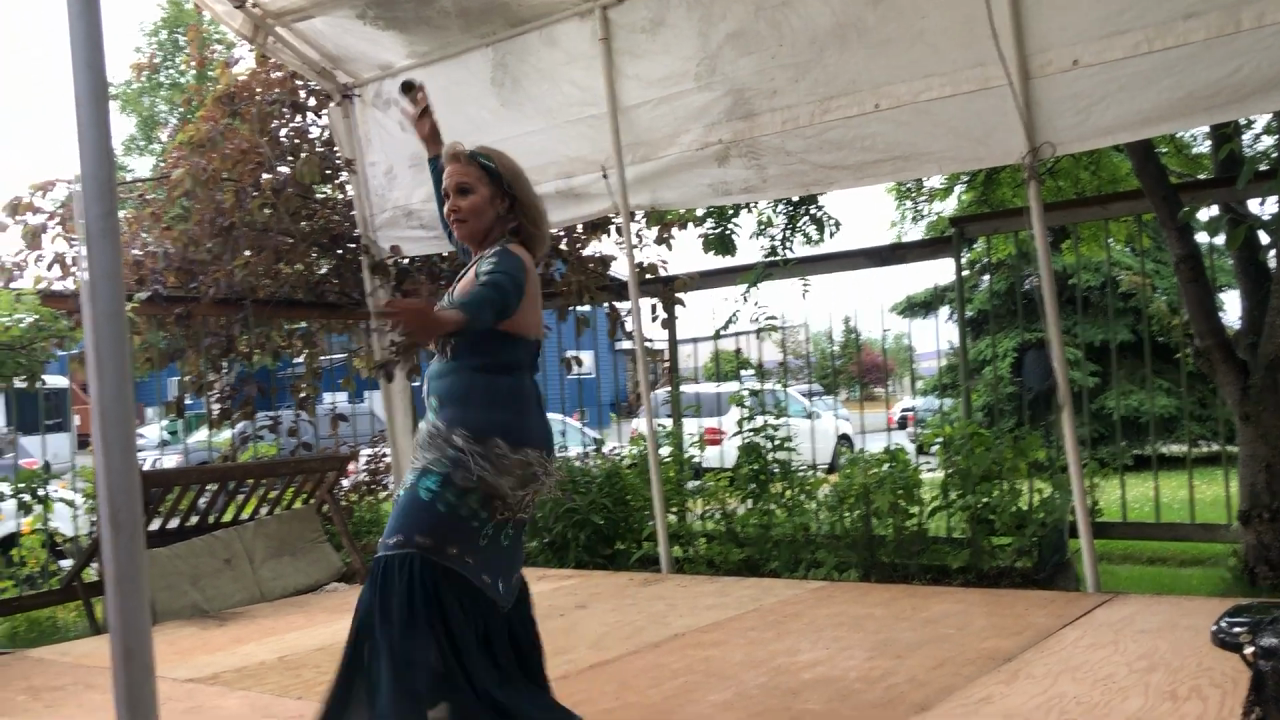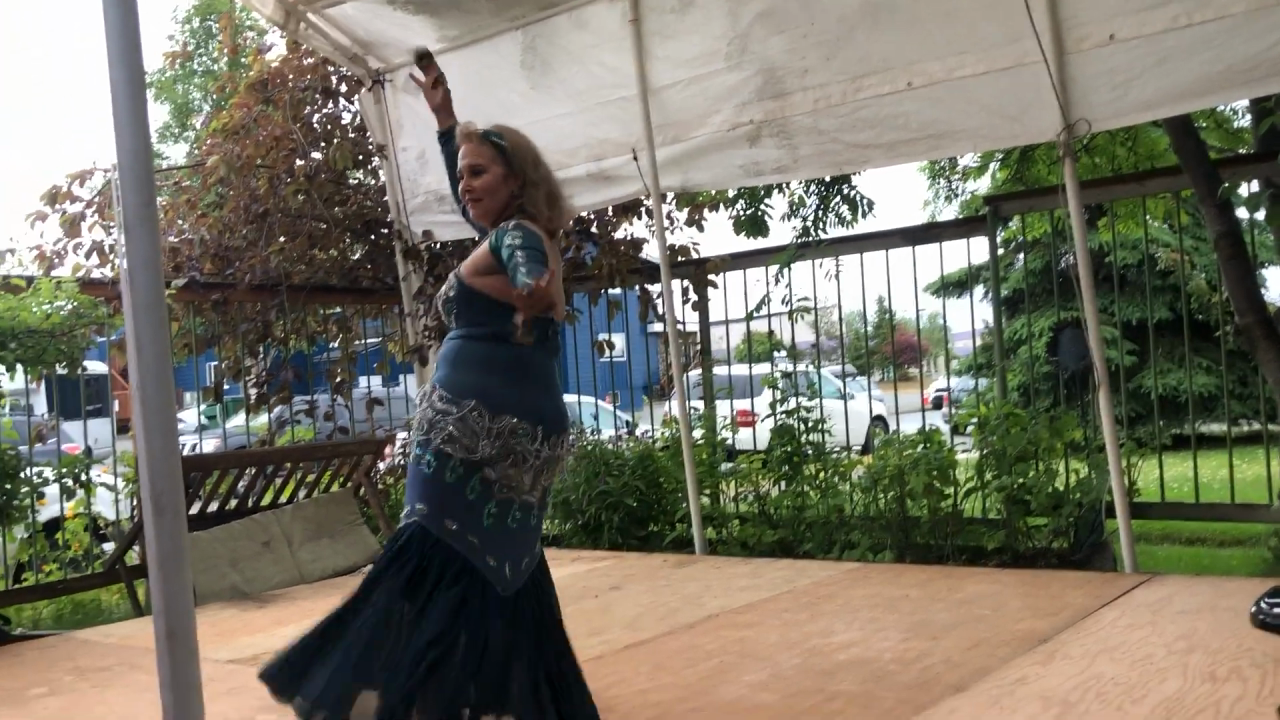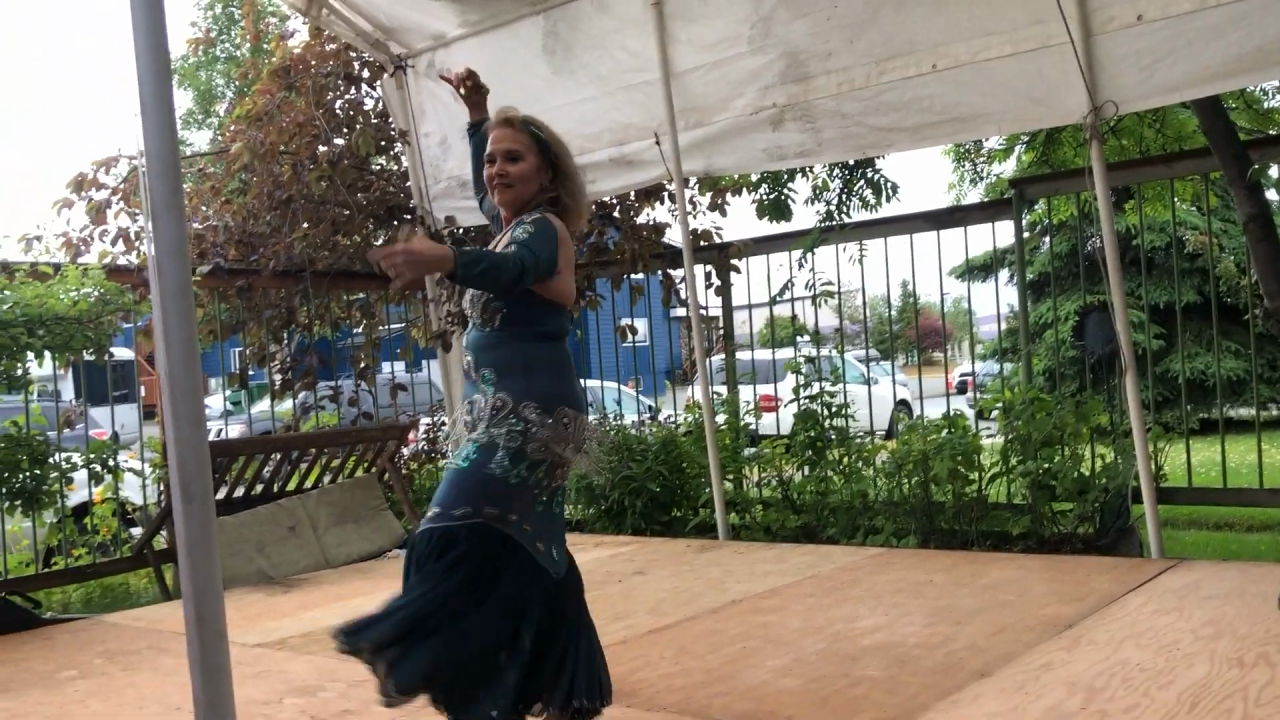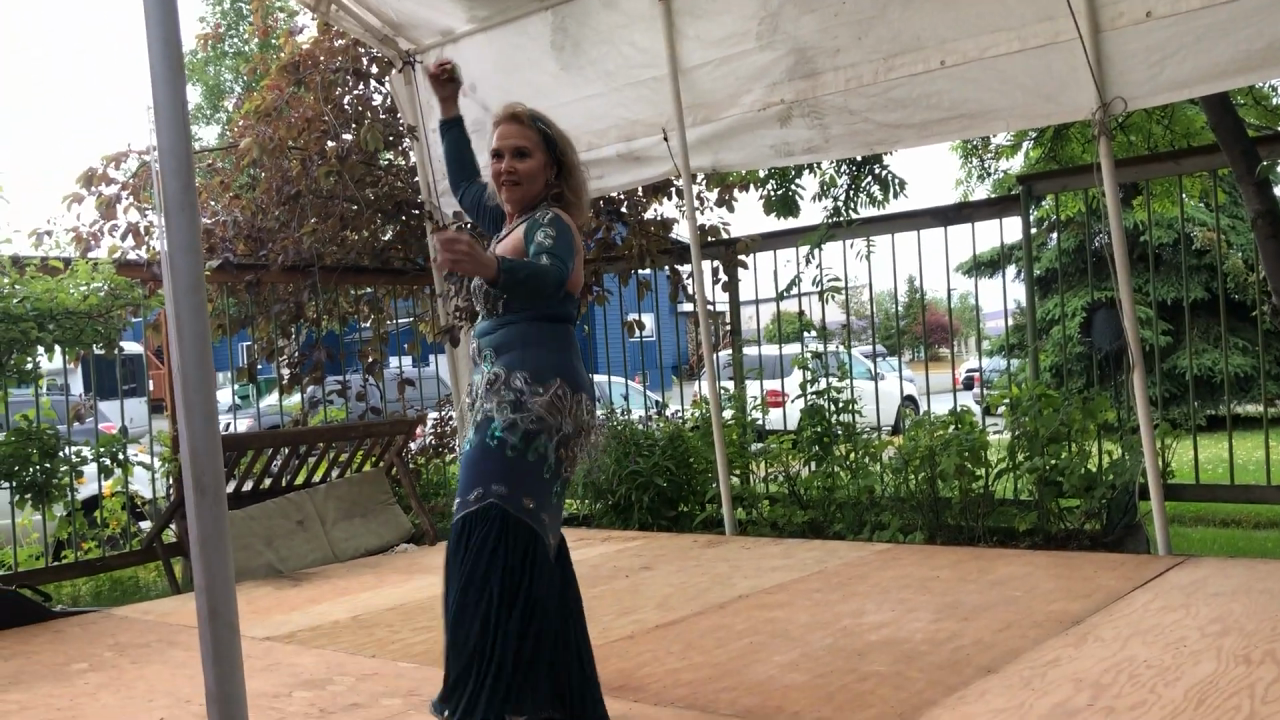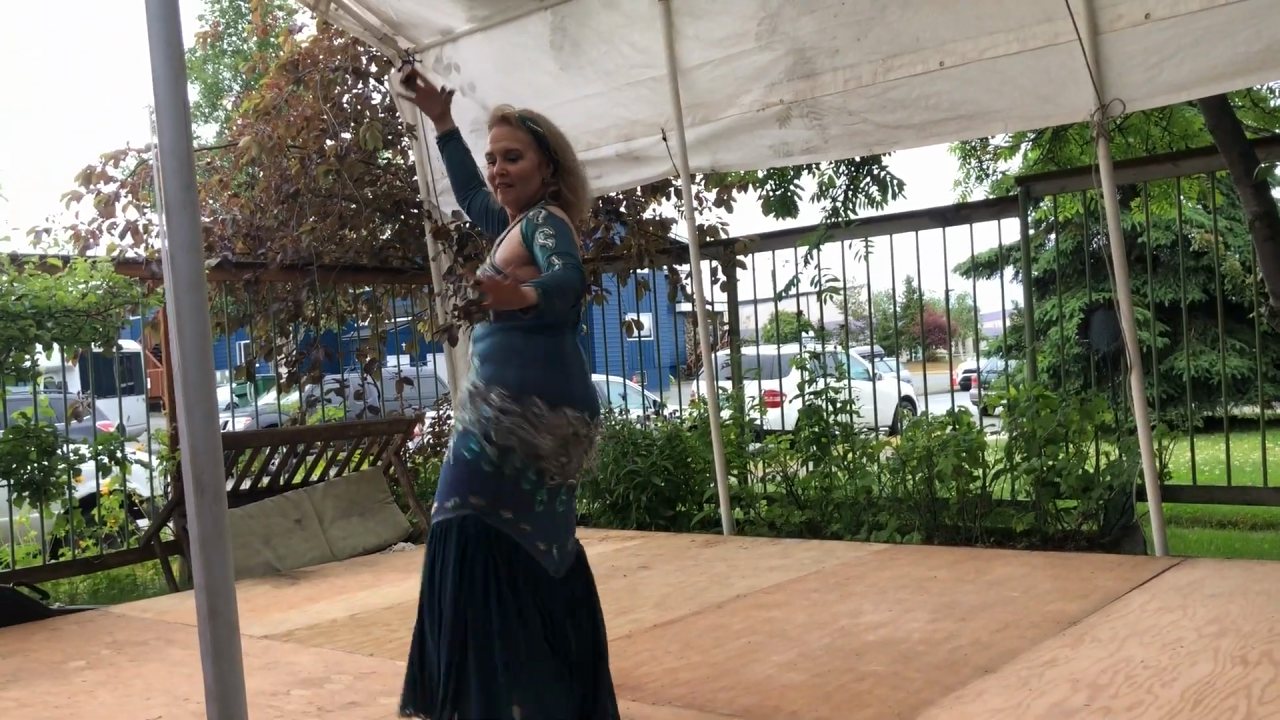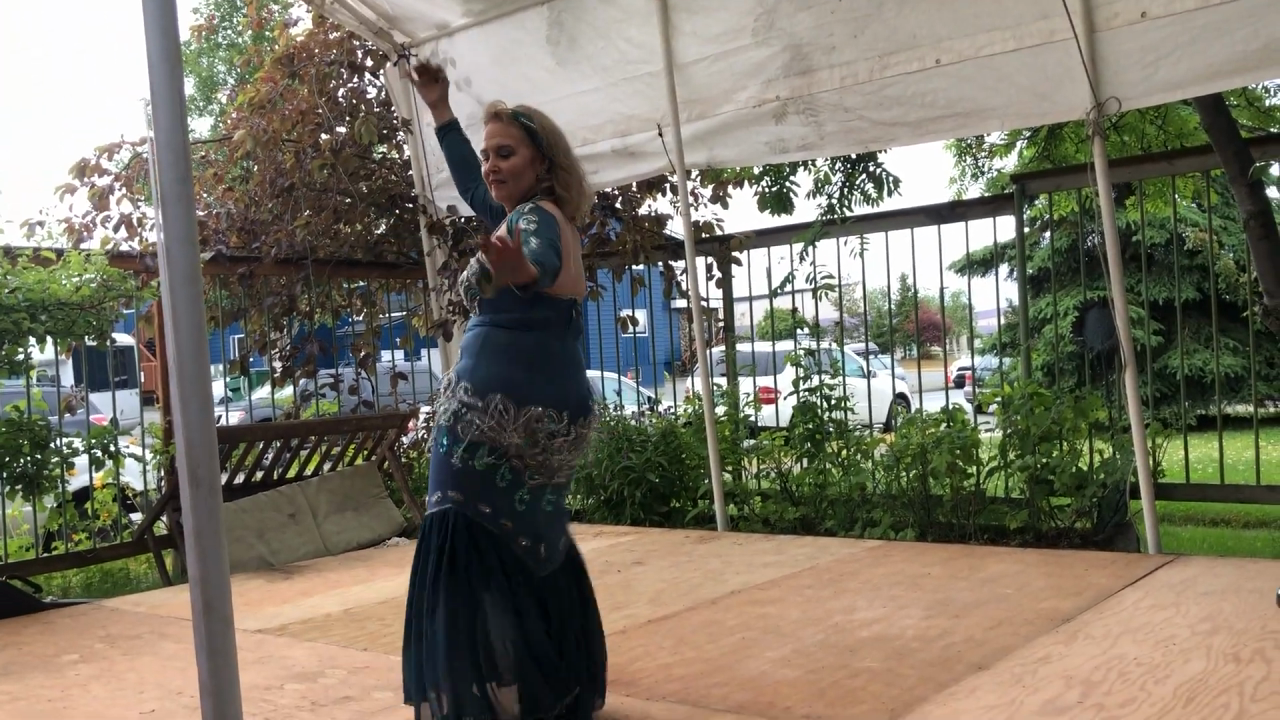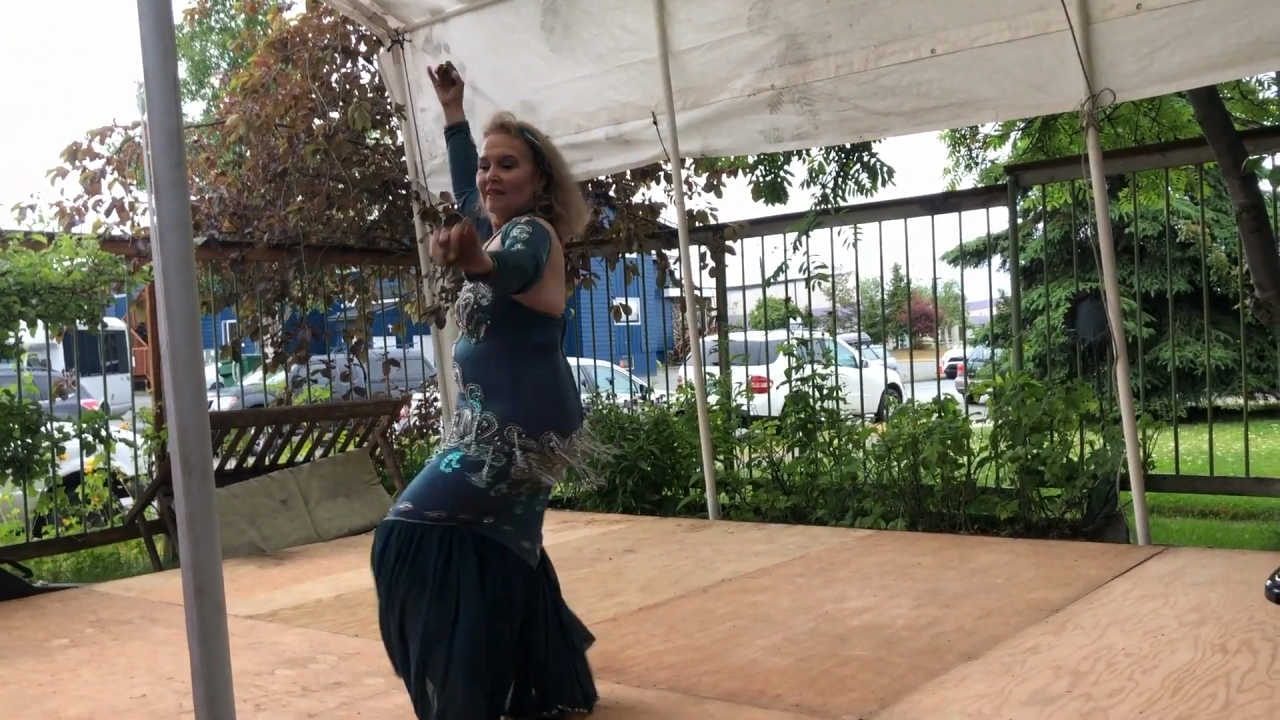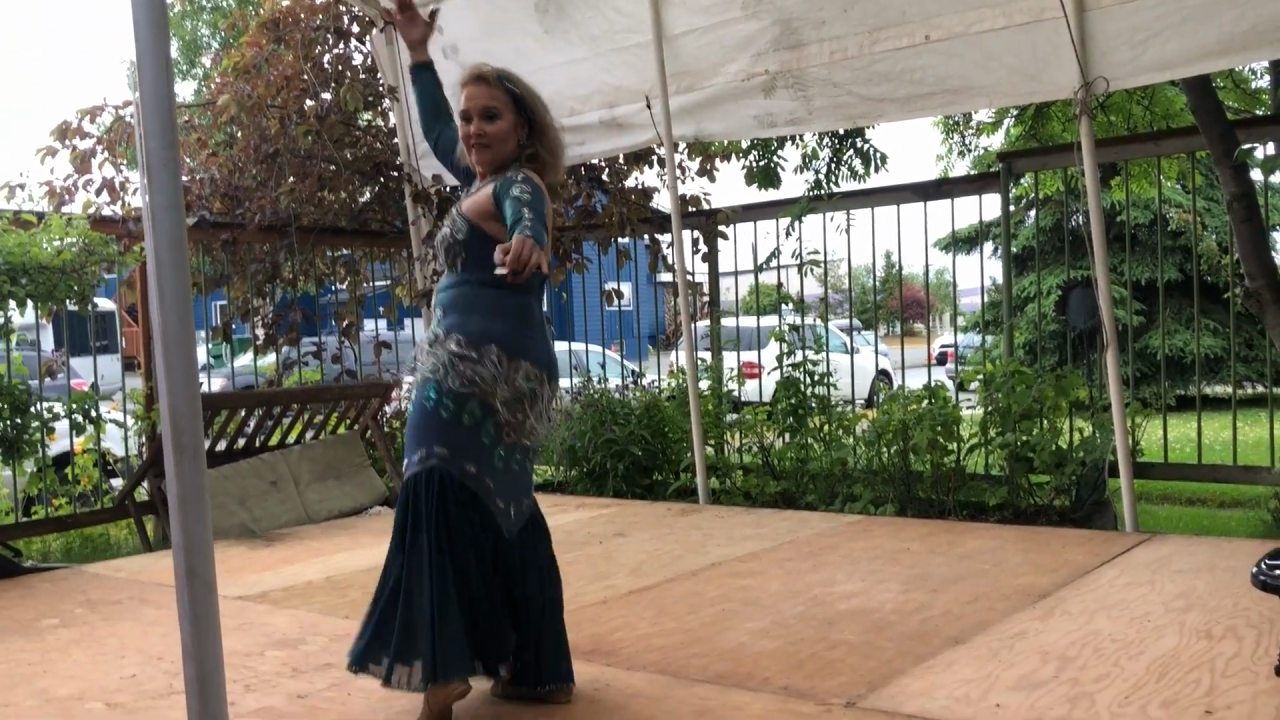
dt=0.3s
person 1, frame 1
left shoulder: (507, 264)
right shoulder: (492, 257)
left elbow: (484, 304)
right elbow: (456, 231)
left wrist: (443, 321)
right wrist: (432, 144)
left hip: (474, 448)
right hip: (492, 450)
left knee: (407, 581)
right knee: (485, 589)
person 1, frame 2
left shoulder: (519, 237)
right shoulder: (515, 233)
left elbow: (527, 271)
right elbow: (468, 200)
left wrist: (531, 292)
right wrist: (442, 114)
left hip: (473, 420)
right hip: (529, 429)
left knee: (433, 562)
right knee: (509, 569)
person 1, frame 3
left shoulder: (539, 229)
right shoulder: (525, 224)
left elbow: (507, 269)
right elbow: (488, 193)
left wrist: (440, 260)
right wrist: (478, 114)
left hip: (521, 418)
right hip: (531, 418)
left knee: (452, 545)
right knee: (527, 558)
person 1, frame 4
left shoulder: (550, 223)
right shoulder: (512, 221)
left elbow: (547, 276)
right elbow: (467, 188)
left wrist: (482, 263)
right wrist: (449, 108)
left hip: (527, 399)
right hip: (521, 404)
left knee: (489, 543)
right knee: (527, 550)
person 1, frame 5
left shoulder: (549, 221)
right shoulder: (520, 222)
left elbow: (569, 281)
right elbow: (471, 194)
left wrist: (525, 293)
right wrist: (440, 119)
left hip: (516, 409)
right hip: (553, 412)
left knee: (470, 548)
right knee: (541, 558)
person 1, frame 6
left shoulder: (535, 218)
right shoulder: (543, 220)
left elbow: (545, 266)
right elbow: (471, 186)
left wrist: (518, 270)
right wrist: (439, 109)
left hip: (495, 407)
right hip: (556, 409)
left knee: (462, 549)
right knee: (533, 549)
person 1, frame 7
left shoulder: (531, 233)
right shoulder: (513, 230)
left elbow: (514, 268)
right elbow: (465, 194)
left wrist: (476, 262)
right wrist: (453, 110)
left hip: (508, 433)
right hip: (529, 429)
left knee: (414, 541)
right knee: (495, 558)
person 1, frame 8
left shoulder: (519, 185)
right shoulder: (486, 182)
left elbow: (532, 229)
right elbow: (438, 134)
left wrist: (523, 251)
left hip: (474, 364)
right hip: (515, 372)
left knee: (438, 507)
right knee: (503, 514)
